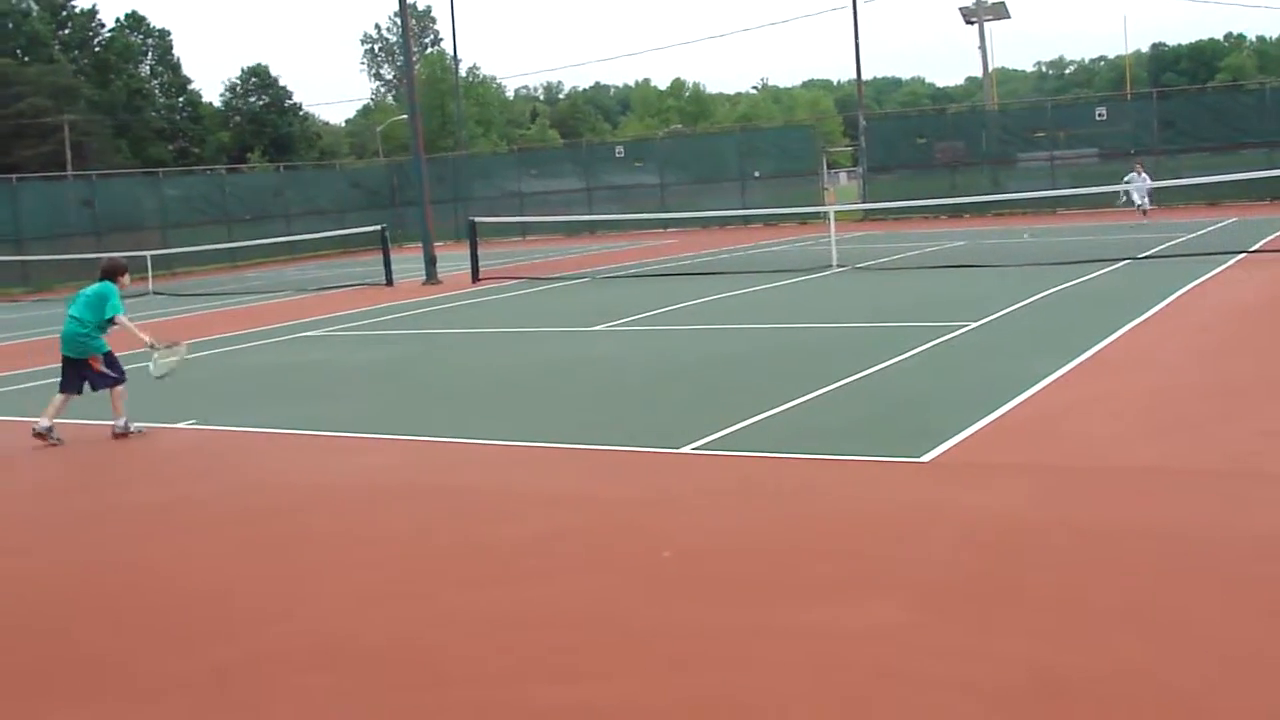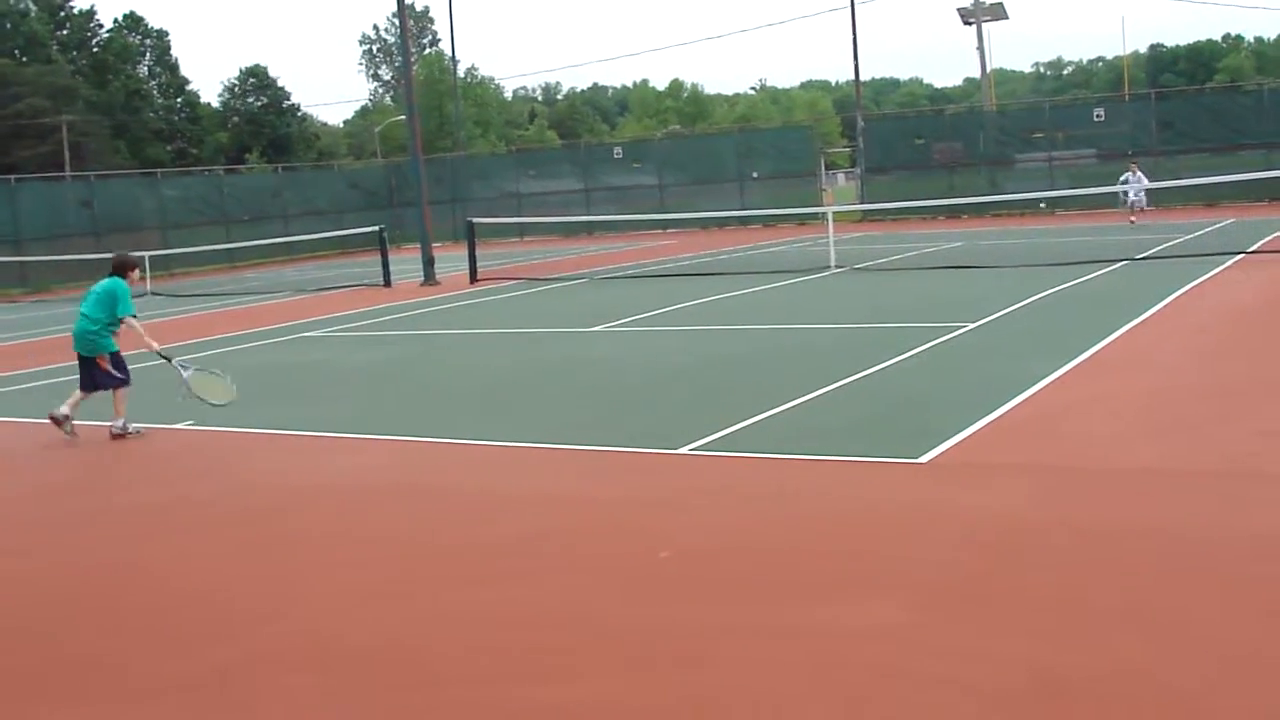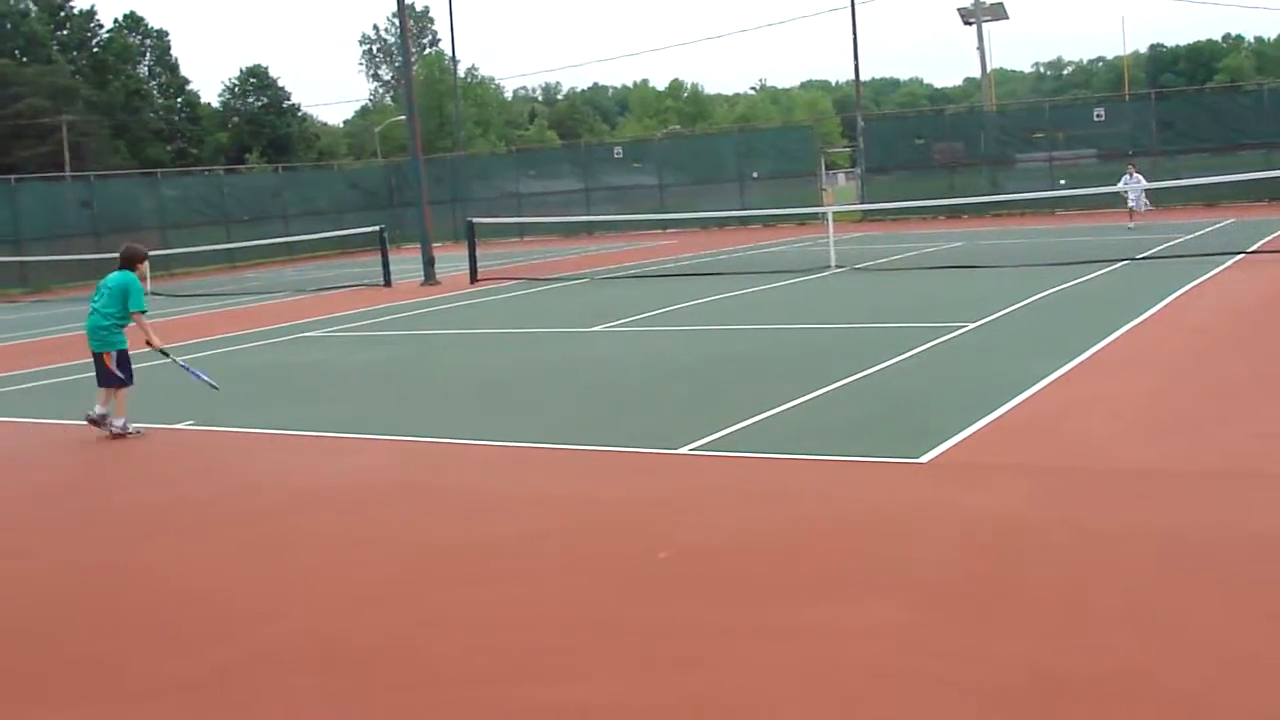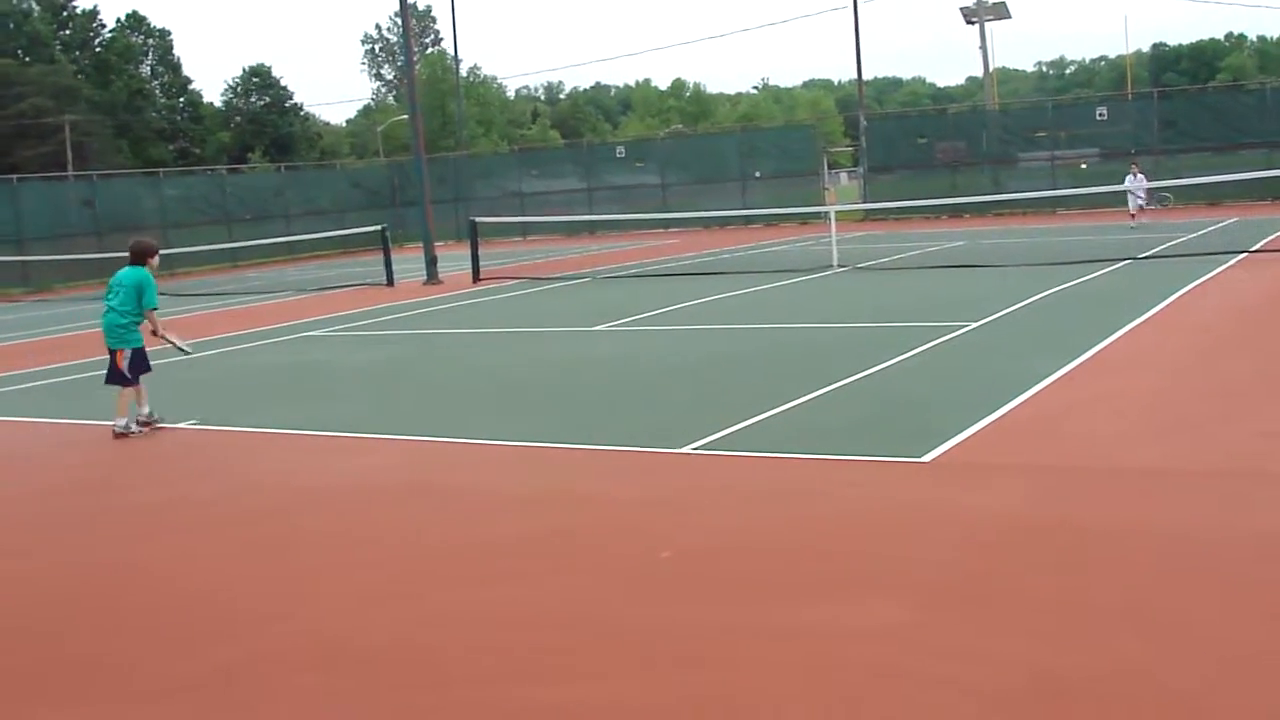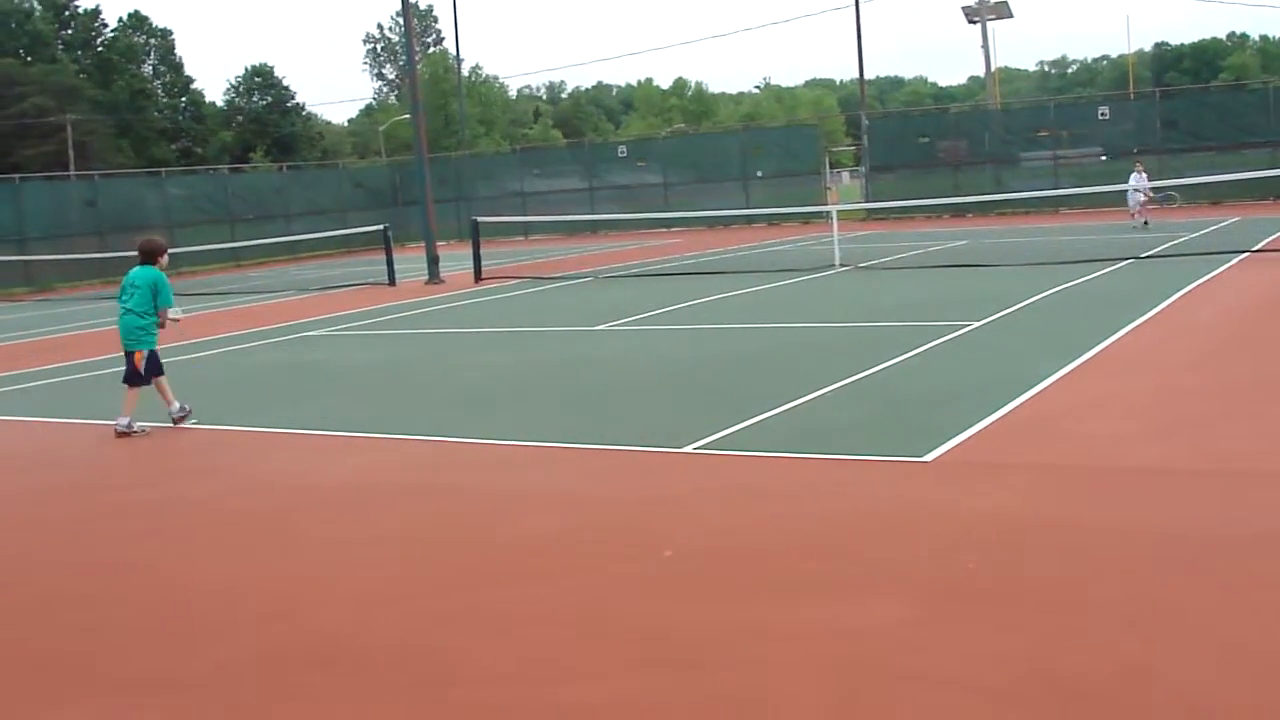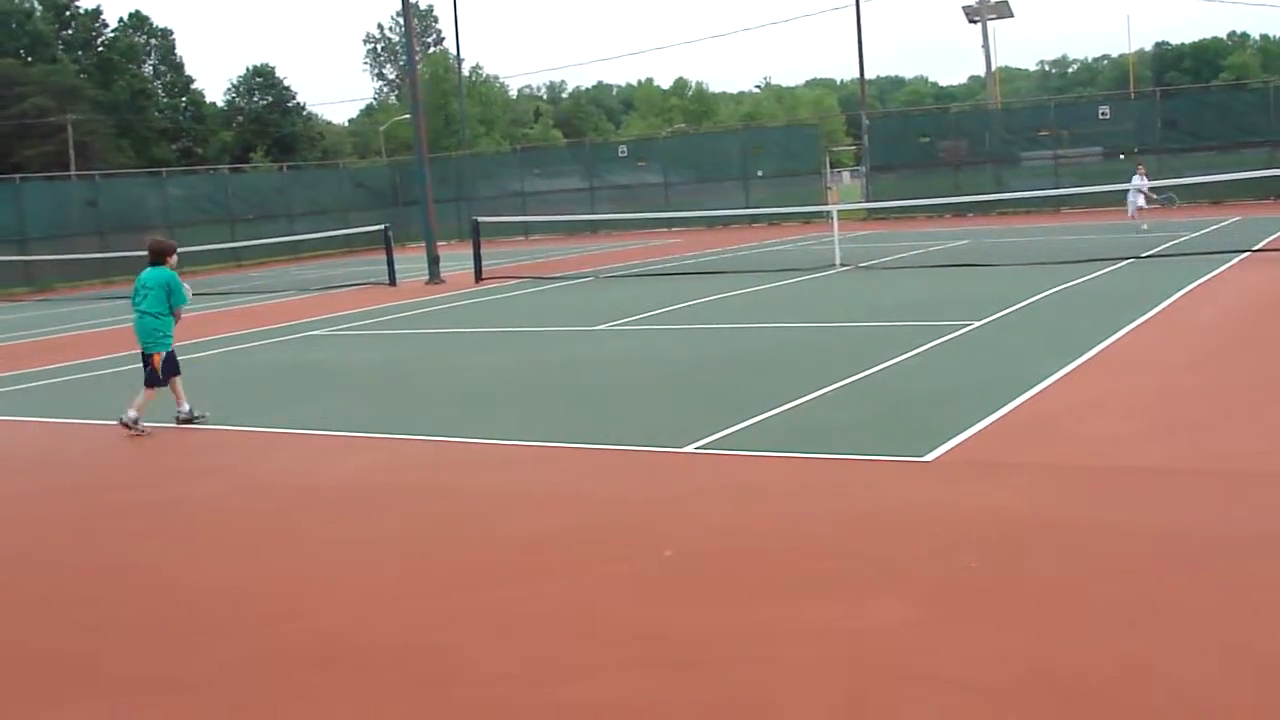
dt=0.1s
person 1, frame 1
left shoulder: (92, 289)
right shoulder: (110, 290)
left elbow: (79, 312)
right elbow: (118, 317)
right wrist: (140, 334)
left hip: (70, 338)
right hip: (85, 339)
left knee: (69, 387)
right knee: (116, 377)
left ankle: (44, 425)
right ankle: (120, 425)
person 1, frame 2
left shoulder: (104, 284)
right shoulder: (121, 288)
left elbow: (93, 311)
right elbow: (127, 318)
right wrist: (147, 339)
left hip: (82, 334)
right hip: (97, 337)
left knee: (91, 383)
right knee: (121, 379)
left ankle: (63, 412)
right ankle: (119, 426)
person 1, frame 3
left shoulder: (112, 276)
right shoulder: (132, 281)
left elbow: (102, 305)
right elbow: (136, 314)
right wrist: (151, 336)
left hip: (96, 329)
right hip: (108, 332)
left knee: (113, 377)
right knee: (122, 379)
left ankle: (99, 413)
right ankle: (119, 425)
person 1, frame 4
left shoulder: (122, 272)
right shoulder: (145, 277)
left elbow: (112, 301)
right elbow: (149, 310)
right wrist: (157, 328)
left hip: (113, 326)
right hip: (124, 330)
left knee: (139, 369)
right knee: (129, 378)
left ankle: (144, 414)
right ankle: (122, 425)
person 1, frame 5
left shoulder: (132, 273)
right shoulder: (158, 276)
left elbow: (123, 301)
right elbow: (162, 310)
right wrist: (163, 322)
left hip: (128, 326)
right hip: (141, 330)
left knee: (156, 371)
right knee: (138, 378)
left ankle: (175, 410)
right ankle: (123, 423)
person 1, frame 6
left shoulder: (143, 275)
right shoulder: (170, 276)
left elbow: (136, 303)
right elbow: (177, 309)
right wrist: (175, 318)
left hip: (144, 328)
right hip: (158, 331)
left knee: (169, 372)
right knee: (156, 380)
left ankle: (184, 411)
right ankle: (131, 417)
